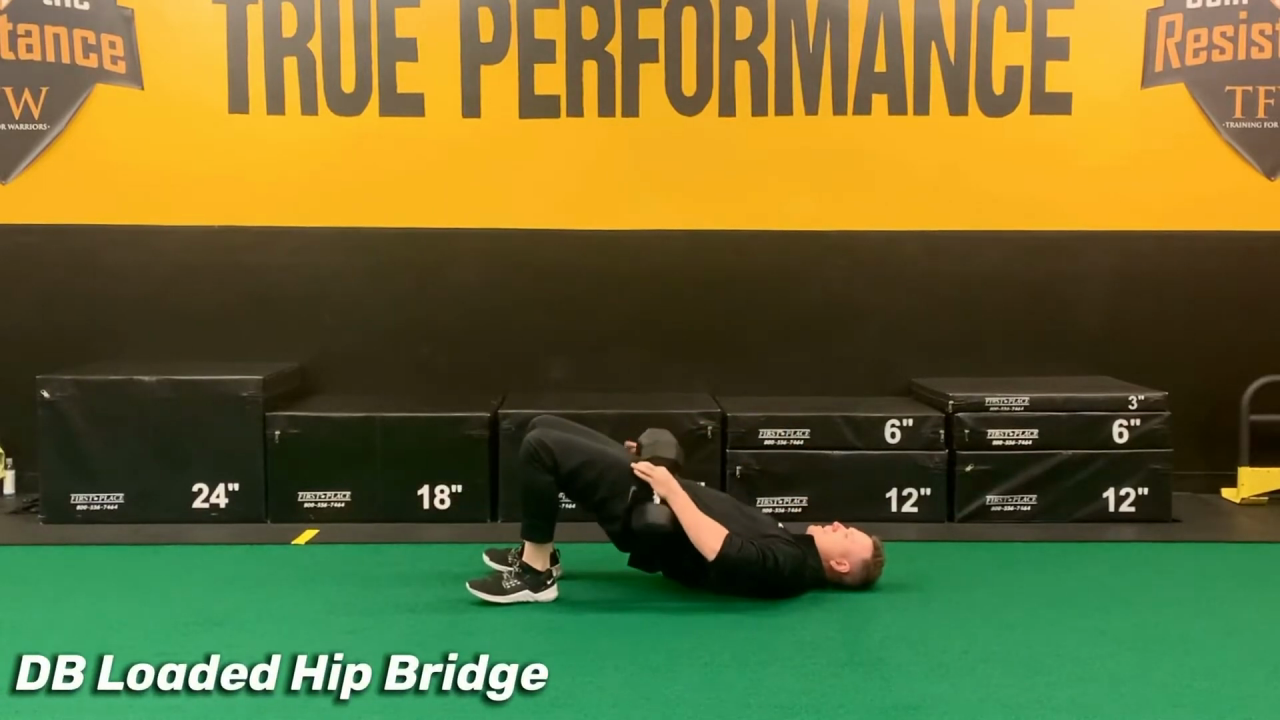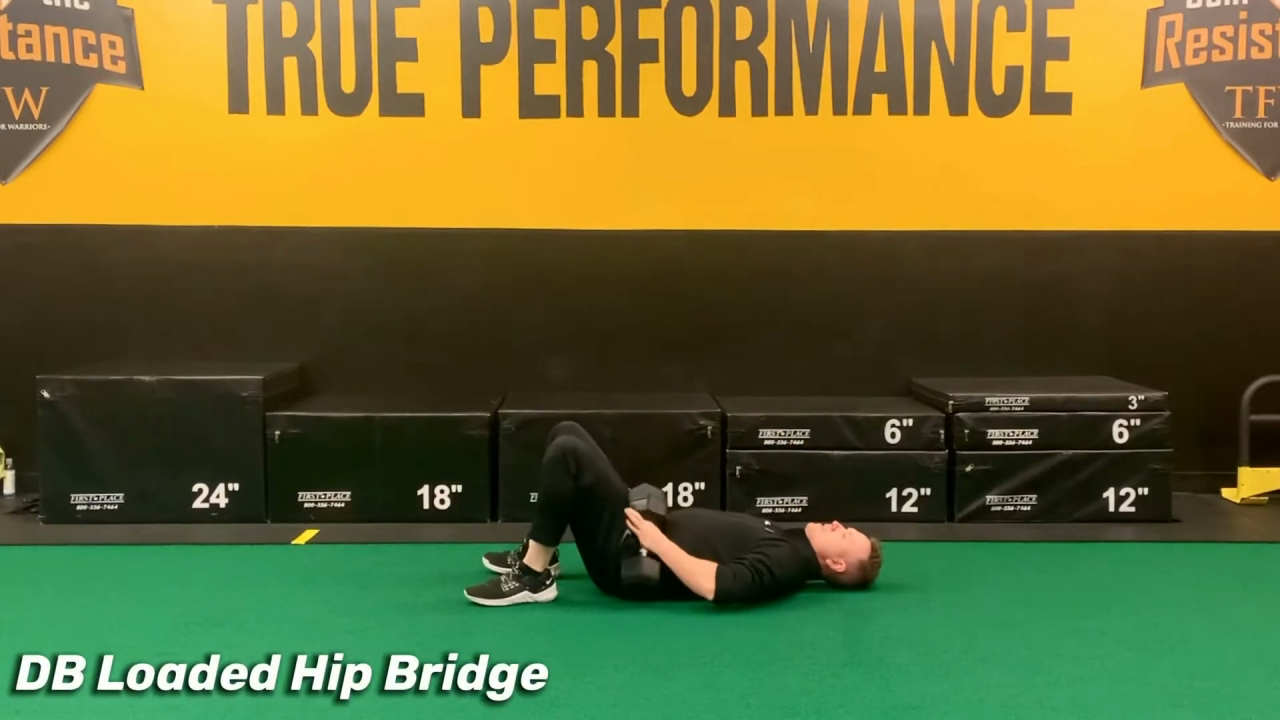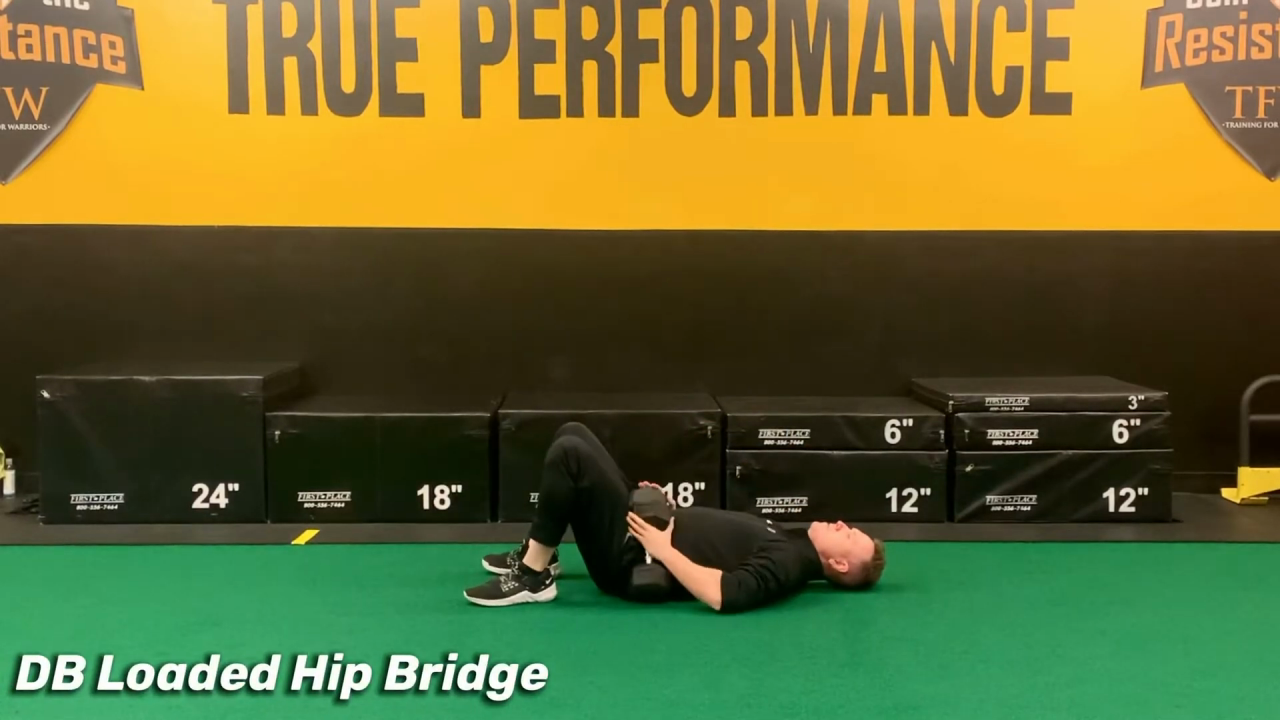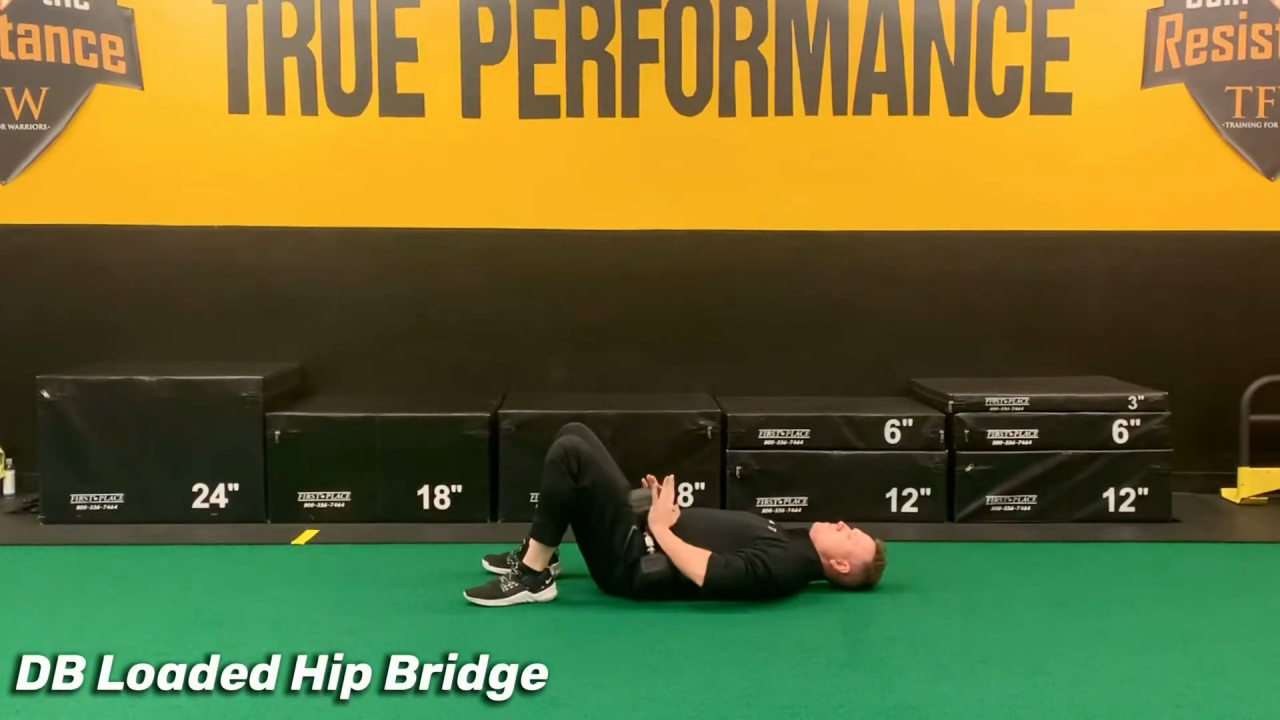
dt=0.5s
person 1, frame 1
left shoulder: (790, 567)
right shoulder: (790, 544)
left elbow: (722, 553)
left wrist: (671, 490)
right wrist: (654, 470)
left hip: (645, 507)
right hip: (655, 495)
left knee: (540, 447)
right knee: (544, 428)
left ankle: (534, 574)
right ankle: (537, 552)
person 1, frame 2
left shoulder: (787, 564)
right shoulder: (783, 541)
left elbow: (717, 586)
left wrist: (658, 541)
right wrist: (648, 512)
left hip: (629, 560)
right hip: (645, 536)
left knee: (567, 453)
right knee: (567, 433)
left ankle: (533, 575)
right ankle: (536, 553)
person 1, frame 3
left shoulder: (789, 565)
right shoulder: (786, 542)
left elbow: (724, 595)
left wrist: (663, 551)
right wrist: (668, 509)
left hip: (632, 559)
right hip: (646, 531)
left knee: (568, 453)
right knee: (573, 435)
left ankle: (532, 575)
right ankle: (538, 553)
person 1, frame 4
left shoulder: (787, 565)
right shoulder: (789, 542)
left elbow: (708, 573)
left wrist: (661, 529)
right wrist: (669, 509)
left hip: (633, 559)
right hip: (646, 535)
left knee: (569, 453)
right knee: (574, 434)
left ankle: (532, 575)
right ankle: (537, 553)
